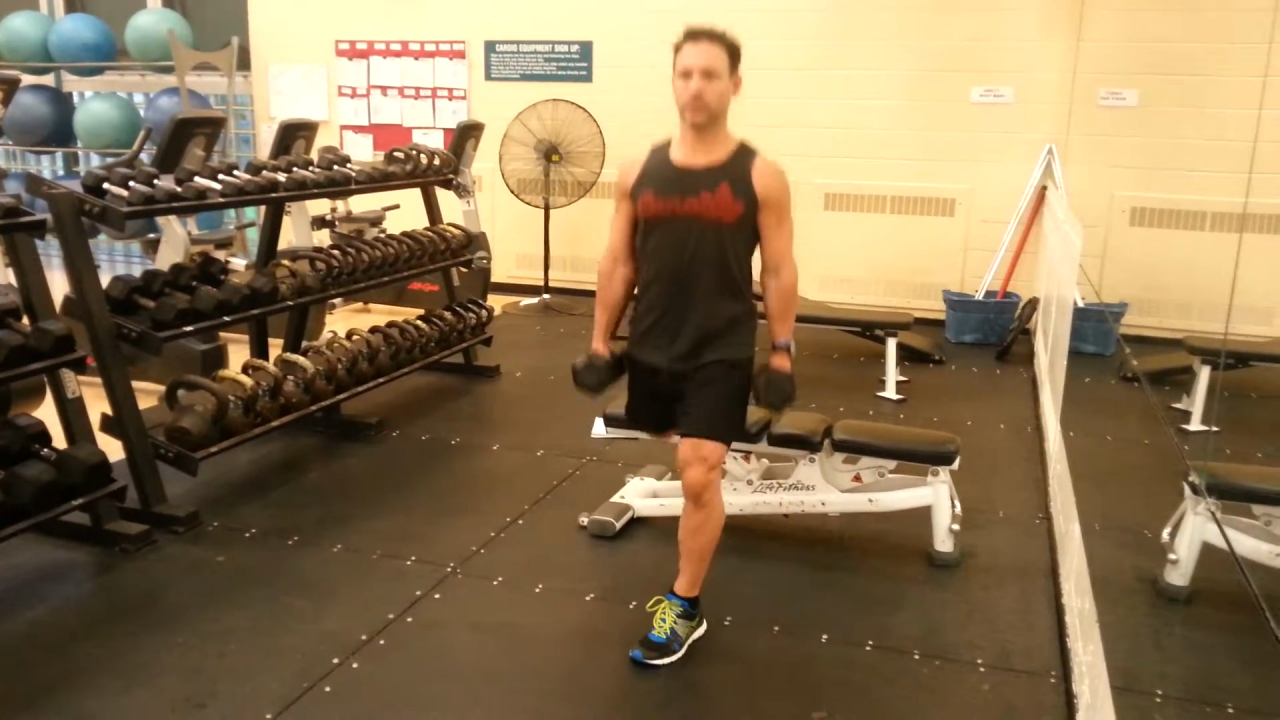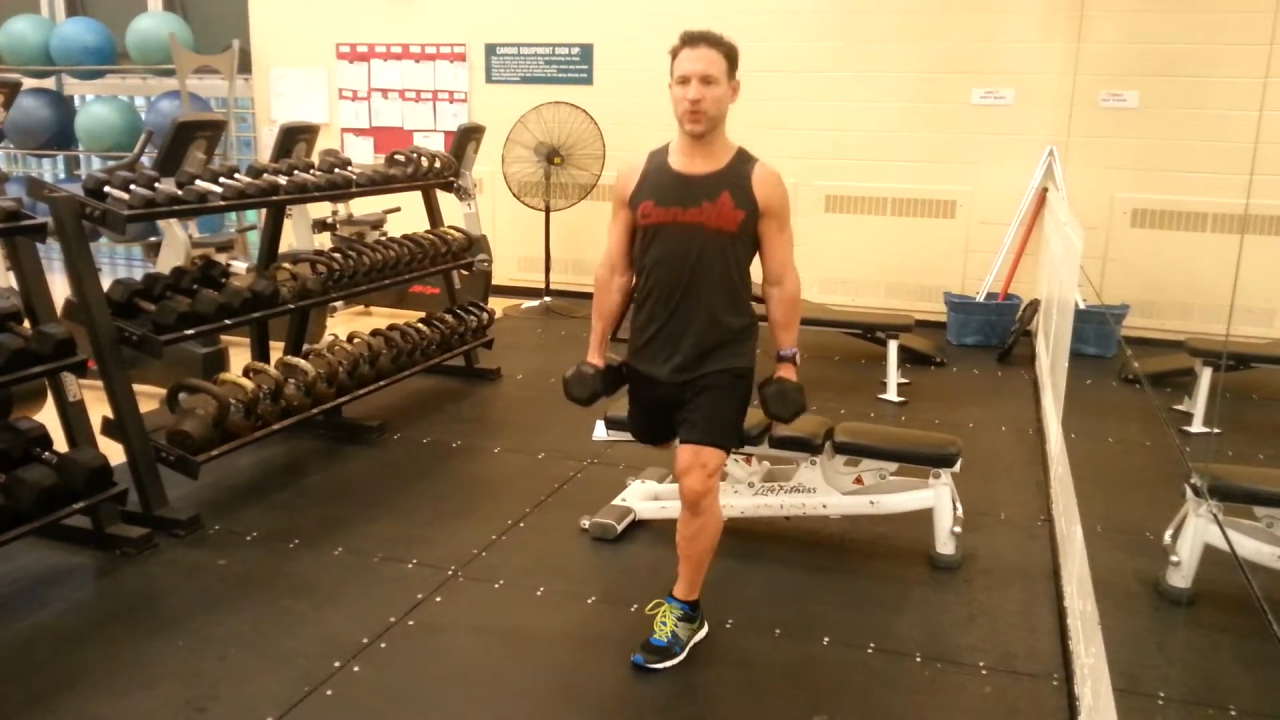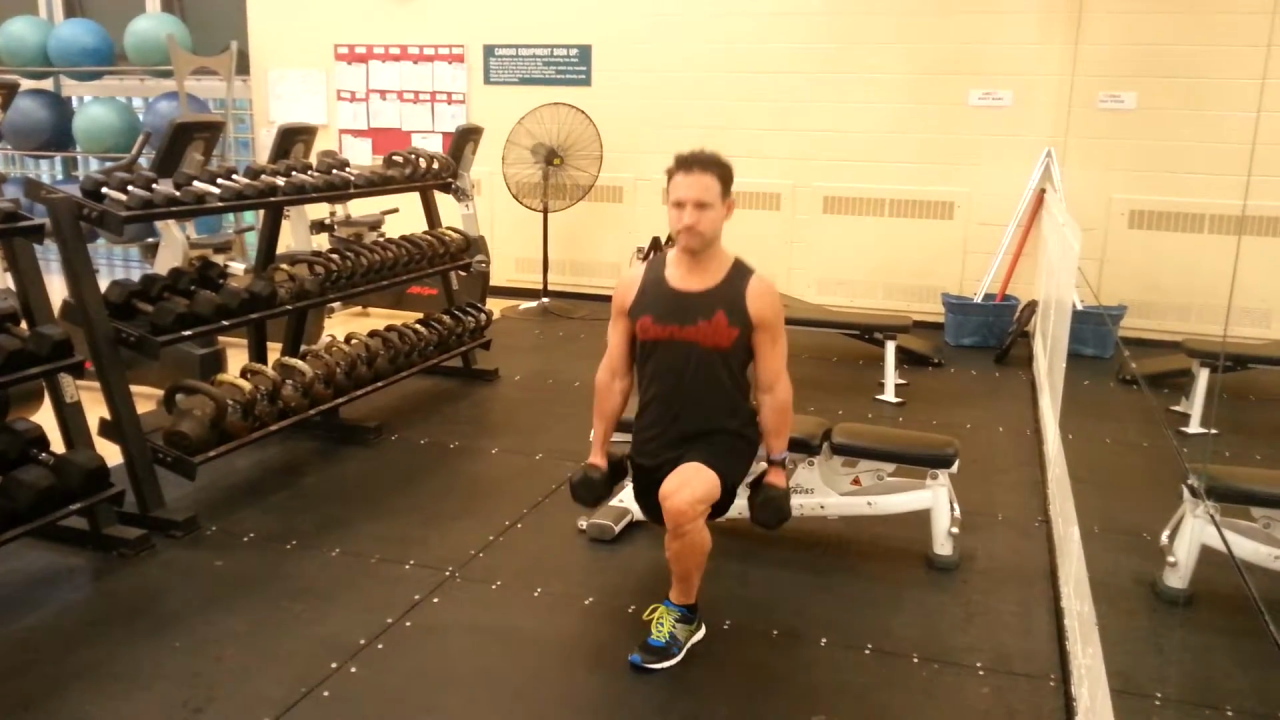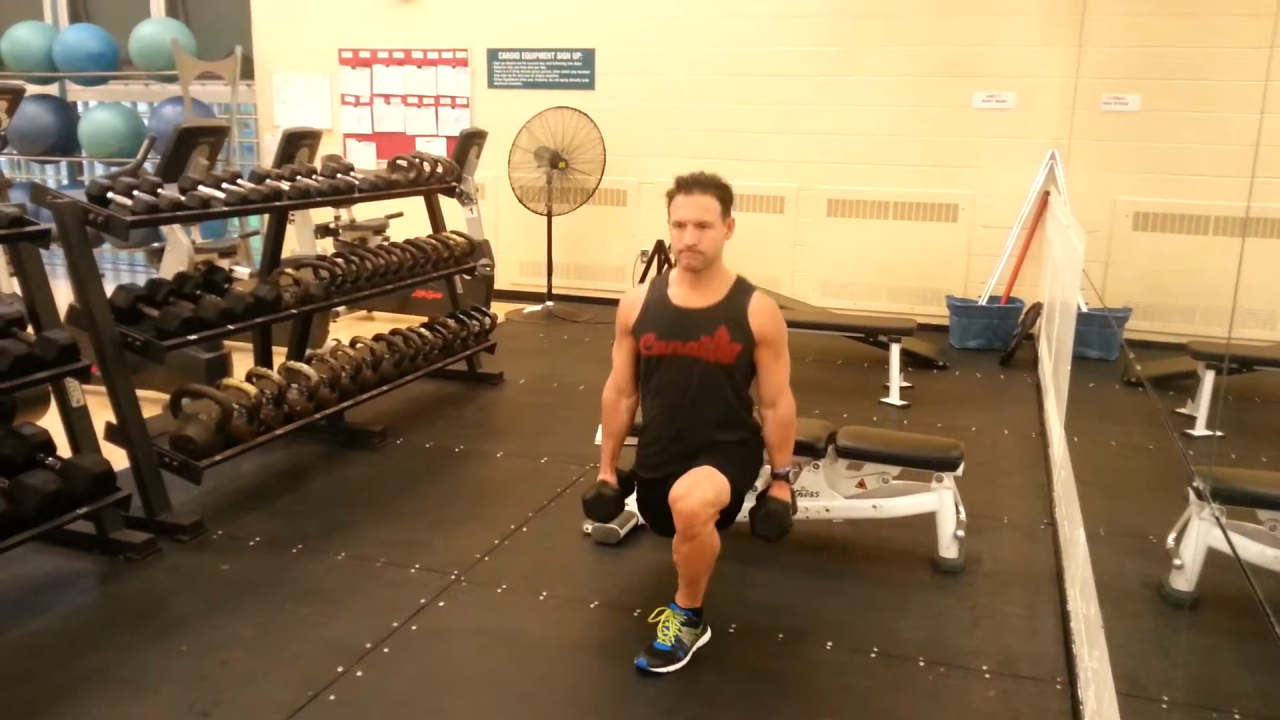
dt=0.5s
person 1, frame 1
left shoulder: (759, 176)
right shoulder: (639, 172)
left elbow: (779, 272)
right elbow: (617, 264)
left wrist: (780, 349)
right wrist: (600, 337)
left hip: (720, 351)
right hip: (650, 346)
left knee: (698, 476)
right knee: (685, 457)
left ankle: (685, 608)
person 1, frame 2
left shoulder: (759, 183)
right shoulder: (637, 178)
left elbow: (781, 281)
right elbow: (614, 272)
left wrist: (787, 361)
right wrist: (596, 349)
left hip: (721, 360)
right hip: (651, 355)
left knee: (695, 482)
right knee: (674, 451)
left ankle: (685, 611)
person 1, frame 3
left shoulder: (755, 294)
right shoulder: (635, 285)
left elbow: (774, 388)
right elbow: (614, 374)
left wrist: (777, 463)
right wrist: (598, 447)
left hip: (723, 436)
right hip: (654, 438)
left knee: (680, 504)
right knee: (667, 508)
left ankle: (683, 614)
person 1, frame 4
left shoulder: (757, 311)
right shoulder: (638, 304)
left elbow: (777, 402)
right elbow: (620, 391)
left wrist: (780, 478)
right wrist: (606, 465)
left hip: (727, 446)
right hip: (657, 452)
left knee: (690, 507)
left ankle: (688, 619)
